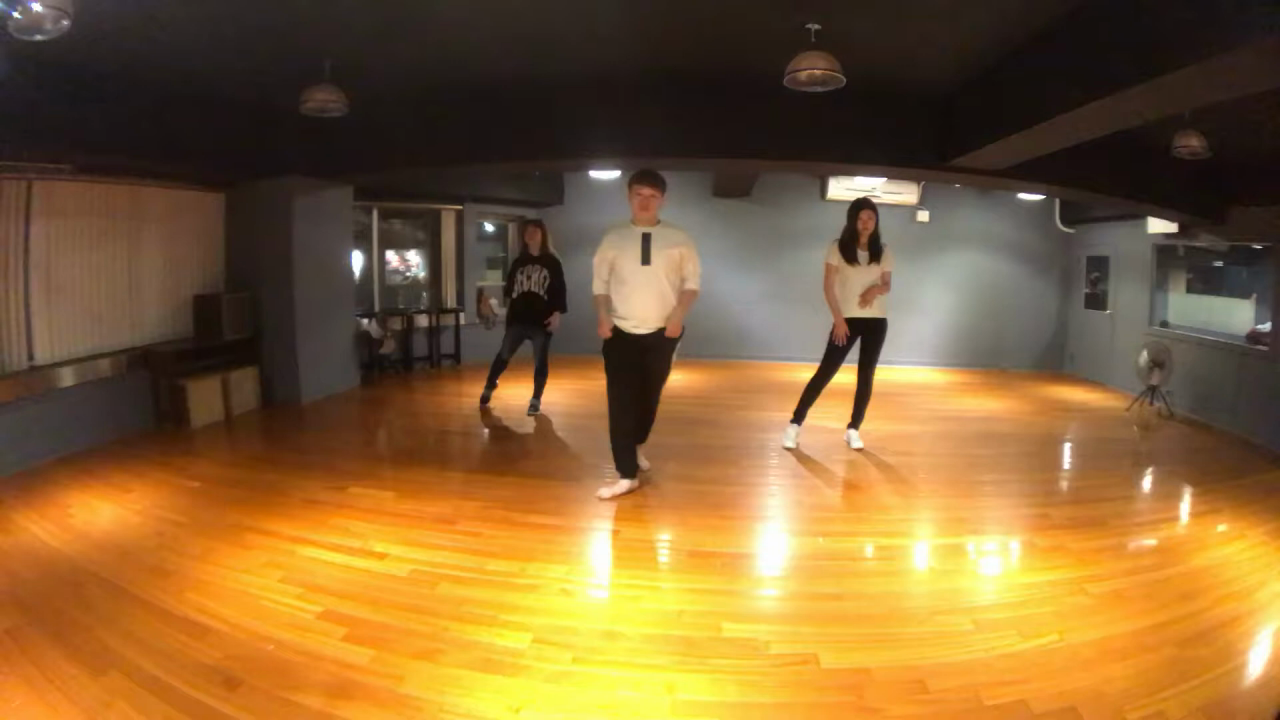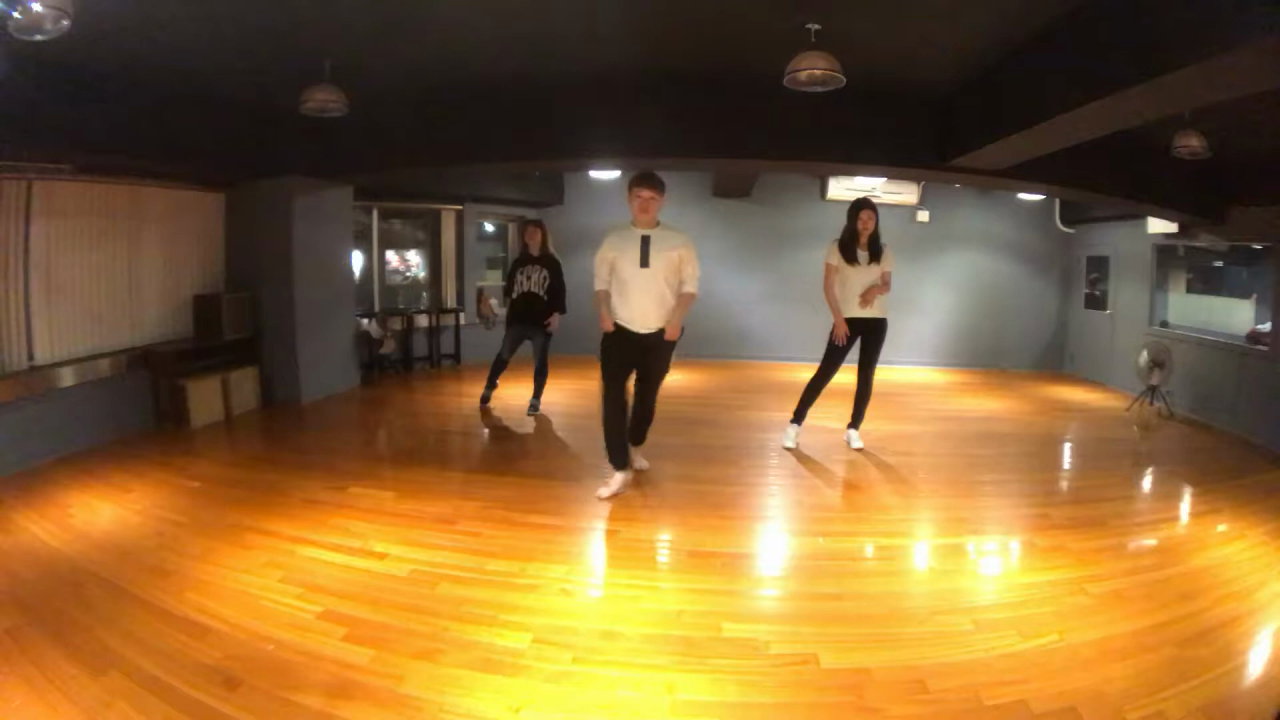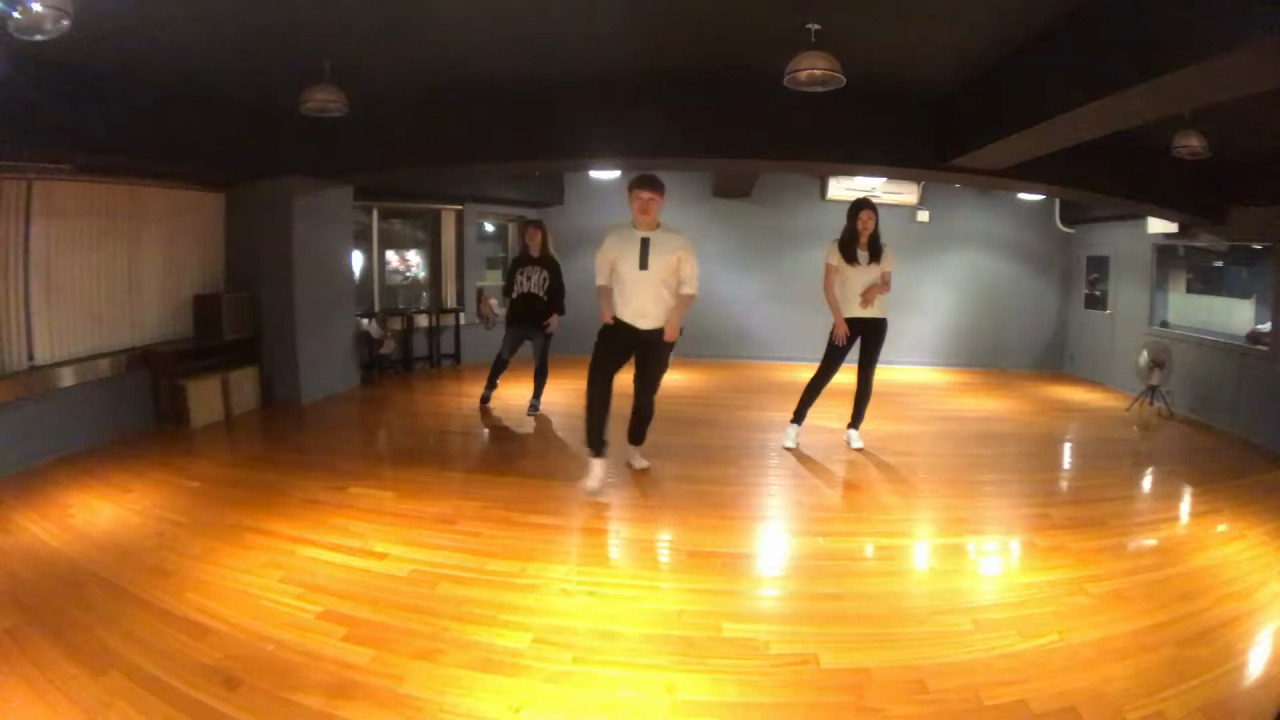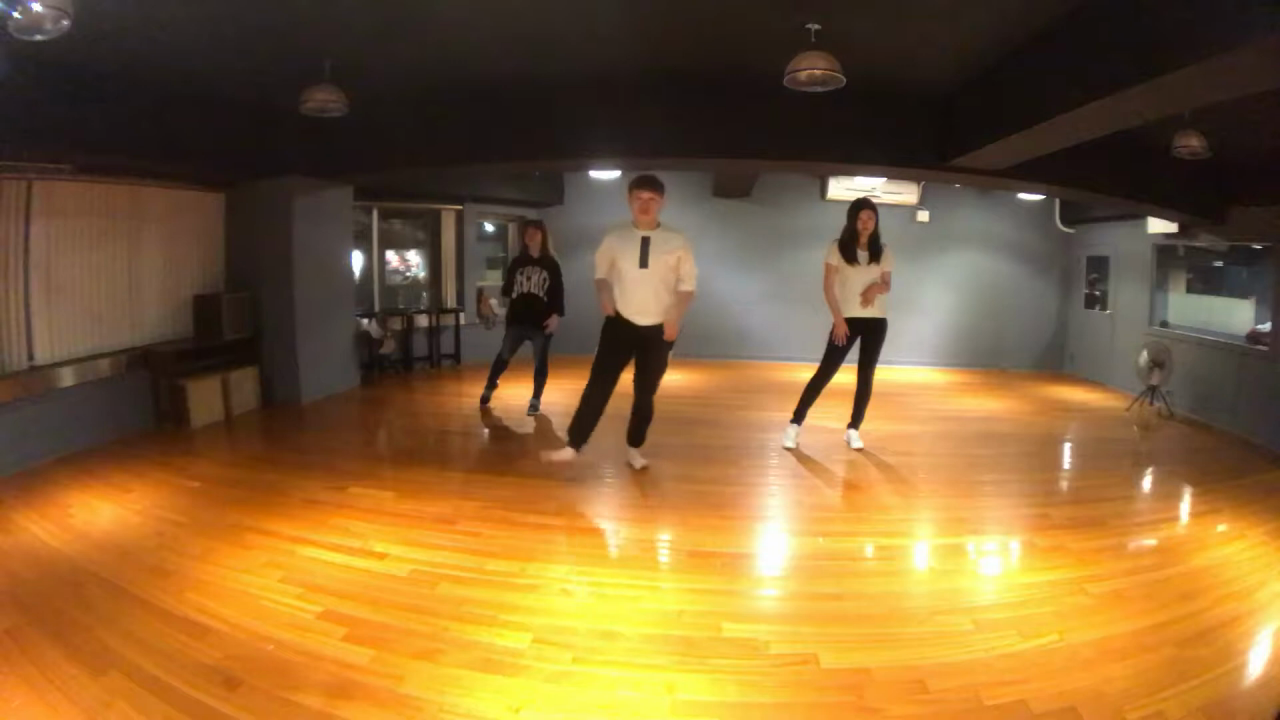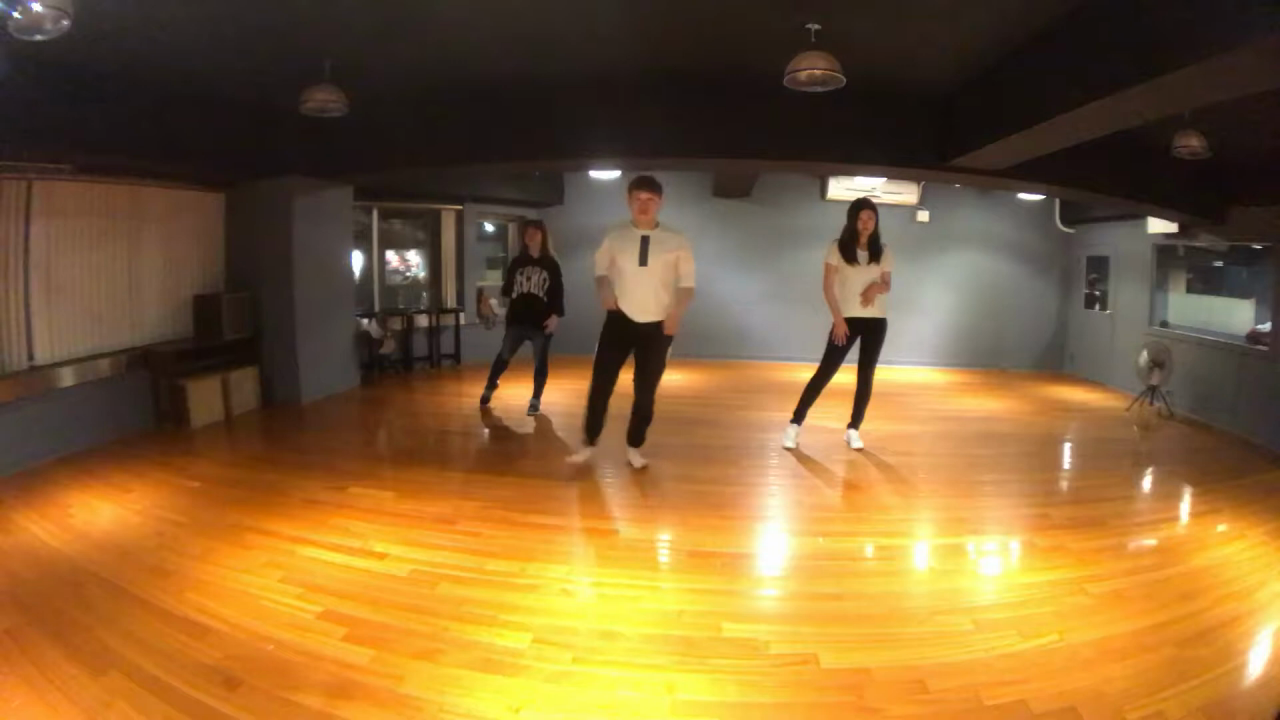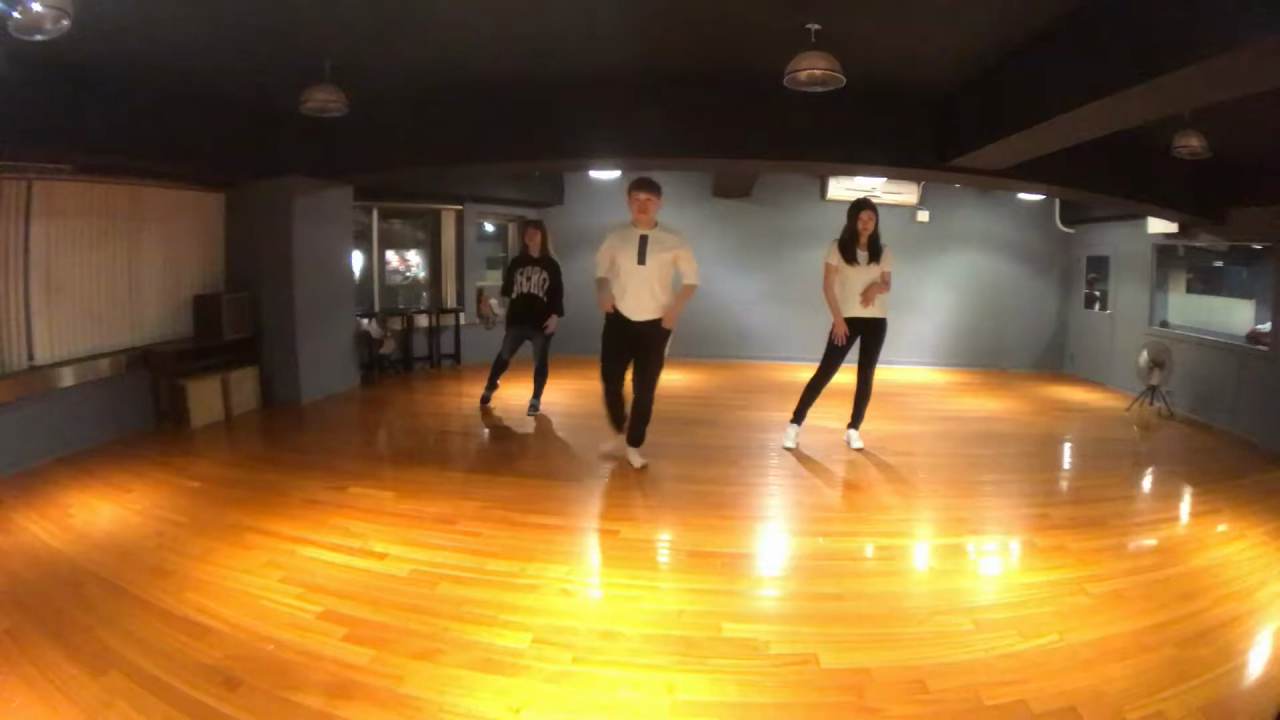
dt=0.1s
person 1, frame 1
left shoulder: (679, 239)
right shoulder: (613, 239)
left elbow: (692, 281)
right elbow: (600, 281)
left wrist: (678, 314)
right wrist: (603, 315)
left hip: (662, 332)
right hip: (621, 331)
left knee: (649, 396)
right knee: (620, 399)
left ankle: (636, 446)
right ankle: (626, 475)
person 1, frame 2
left shoulder: (679, 241)
right shoulder: (614, 240)
left elbow: (690, 284)
right elbow: (601, 280)
left wrist: (677, 318)
right wrist: (604, 311)
left hip: (660, 332)
right hip: (621, 330)
left knee: (647, 396)
right knee: (613, 395)
left ankle: (634, 447)
right ankle: (620, 469)
person 1, frame 3
left shoulder: (678, 244)
right shoulder: (615, 240)
left elbow: (689, 286)
right elbow: (602, 276)
left wrist: (675, 319)
right wrist: (604, 301)
left hip: (661, 329)
right hip: (620, 325)
left knee: (646, 393)
right knee: (599, 384)
left ankle: (635, 447)
right ankle: (597, 458)
person 1, frame 4
left shoulder: (677, 242)
right shoulder: (614, 239)
left elbow: (687, 284)
right elbow: (602, 271)
left wrist: (675, 317)
right wrist: (605, 295)
left hip: (658, 327)
right hip: (620, 321)
left knee: (645, 391)
right knee: (600, 383)
left ankle: (634, 448)
right ankle: (574, 446)
person 1, frame 5
left shoulder: (675, 241)
right shoulder: (615, 237)
left elbow: (688, 281)
right elbow: (601, 269)
left wrist: (676, 312)
right wrist: (606, 290)
left hip: (657, 324)
right hip: (620, 319)
left knee: (646, 389)
right knee: (602, 381)
left ankle: (634, 446)
right ankle: (589, 444)
person 1, frame 6
left shoulder: (673, 241)
right shoulder: (615, 237)
left elbow: (690, 279)
right elbow: (603, 269)
left wrist: (674, 307)
right wrist: (603, 291)
left hip: (657, 322)
right hip: (619, 319)
left knee: (644, 387)
right knee: (610, 380)
left ankle: (634, 445)
right ankle: (620, 434)
person 2, frame 1
left shoulder: (883, 252)
right shoulder: (838, 248)
left elbow: (887, 285)
right elbow: (828, 286)
left wrist: (876, 289)
right wrist: (838, 318)
left hip: (876, 321)
right hip: (847, 319)
left knee: (866, 375)
right knee: (826, 371)
left ankle: (853, 429)
right ankle: (795, 425)
person 2, frame 2
left shoulder: (883, 252)
right shoulder: (838, 248)
left elbow: (887, 285)
right elbow: (828, 286)
left wrist: (877, 289)
right wrist: (838, 318)
left hip: (876, 321)
right hip: (847, 319)
left knee: (866, 375)
right knee: (825, 371)
left ankle: (853, 429)
right ankle: (795, 424)
person 2, frame 3
left shoulder: (883, 252)
right shoulder: (838, 248)
left elbow: (887, 285)
right elbow: (828, 286)
left wrist: (877, 288)
right wrist: (838, 318)
left hip: (876, 321)
right hip: (847, 319)
left knee: (866, 375)
right knee: (826, 372)
left ankle: (853, 429)
right ankle: (795, 425)
person 2, frame 4
left shoulder: (883, 252)
right shoulder: (838, 248)
left elbow: (887, 285)
right elbow: (828, 286)
left wrist: (877, 287)
right wrist: (838, 318)
left hip: (876, 321)
right hip: (847, 319)
left knee: (866, 375)
right knee: (826, 371)
left ankle: (853, 429)
right ankle: (795, 424)
person 2, frame 5
left shoulder: (883, 252)
right shoulder: (838, 248)
left elbow: (888, 285)
right elbow: (828, 286)
left wrist: (877, 287)
right wrist: (838, 318)
left hip: (876, 321)
right hip: (847, 319)
left knee: (866, 375)
right knee: (825, 371)
left ankle: (853, 429)
right ankle: (795, 425)
person 2, frame 6
left shoulder: (883, 252)
right shoulder: (838, 248)
left elbow: (887, 285)
right elbow: (828, 286)
left wrist: (877, 287)
right wrist: (837, 318)
left hip: (876, 321)
right hip: (846, 319)
left knee: (866, 375)
right knee: (825, 371)
left ankle: (853, 429)
right ankle: (795, 424)
person 3, frame 1
left shoulder: (552, 262)
right shoulder: (518, 262)
left elbow: (560, 290)
right elbow: (509, 288)
left wrist: (557, 313)
left hip: (542, 320)
right hip: (518, 317)
left knee: (540, 360)
right knee: (504, 354)
left ankle: (536, 400)
right ankle: (489, 386)
person 3, frame 2
left shoulder: (551, 263)
right shoulder: (518, 262)
left elbow: (560, 291)
right elbow: (509, 288)
left wrist: (557, 314)
left hip: (541, 320)
right hip: (517, 318)
left knee: (540, 360)
right knee: (504, 354)
left ankle: (536, 400)
right ankle: (489, 386)
person 3, frame 3
left shoulder: (551, 264)
right shoulder: (518, 263)
left elbow: (559, 292)
right elbow: (508, 289)
left wrist: (556, 315)
left hip: (541, 321)
right hip: (517, 318)
left knee: (540, 360)
right knee: (504, 354)
left ankle: (535, 400)
right ankle: (489, 386)
person 3, frame 4
left shoulder: (551, 264)
right shoulder: (517, 263)
left elbow: (558, 293)
right elbow: (507, 289)
left wrist: (555, 316)
left hip: (541, 321)
right hip: (517, 319)
left knee: (541, 360)
right knee: (504, 354)
left ankle: (535, 400)
right ankle: (489, 386)
person 3, frame 5
left shoulder: (551, 265)
right shoulder: (517, 263)
left elbow: (558, 293)
right elbow: (507, 289)
left wrist: (555, 316)
left hip: (541, 321)
right hip: (517, 318)
left knee: (540, 360)
right knee: (504, 355)
left ankle: (535, 400)
right ankle: (490, 386)
person 3, frame 6
left shoulder: (551, 265)
right shoulder: (516, 263)
left elbow: (558, 293)
right elbow: (507, 289)
left wrist: (555, 316)
left hip: (541, 321)
right hip: (517, 319)
left knee: (541, 360)
right knee: (504, 355)
left ankle: (536, 400)
right ankle: (490, 386)
